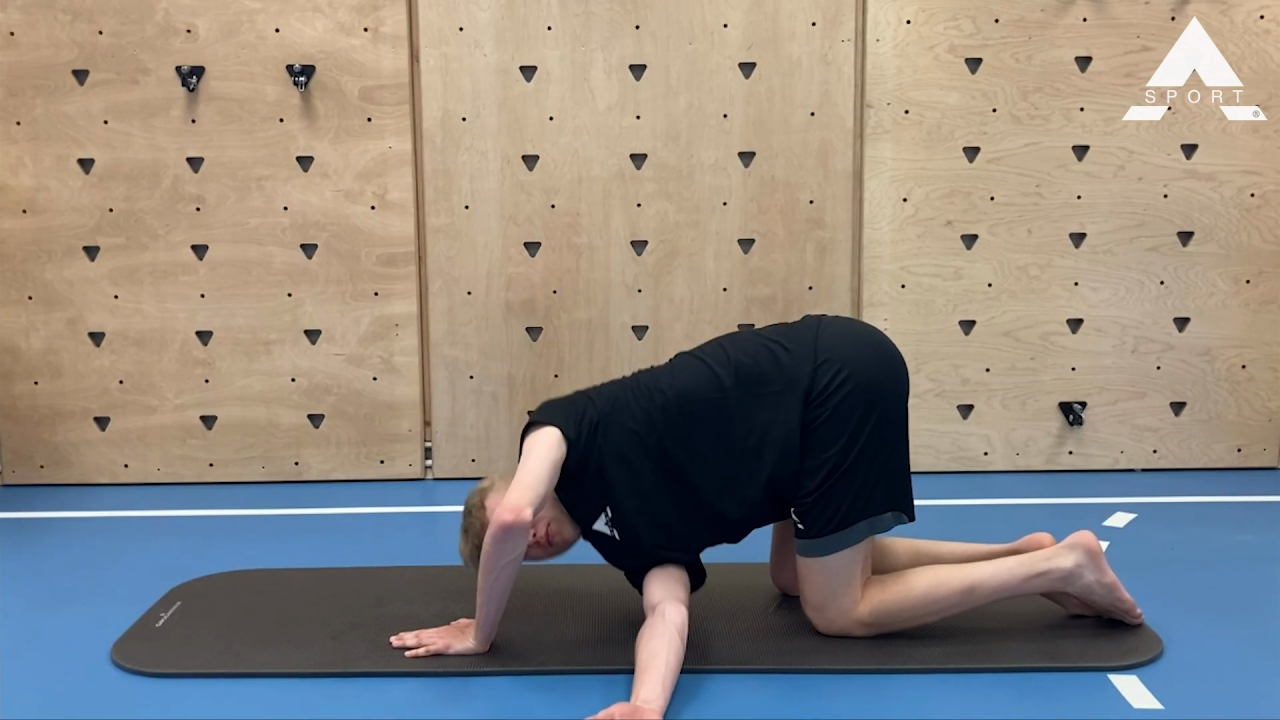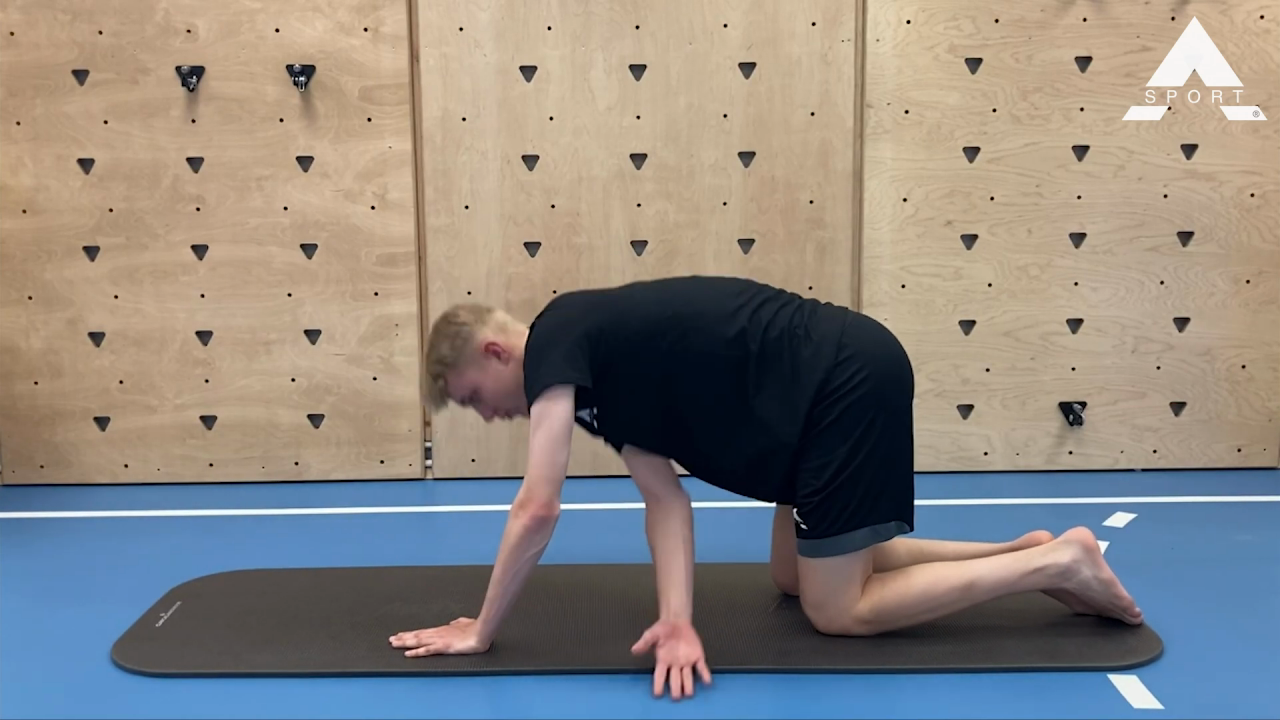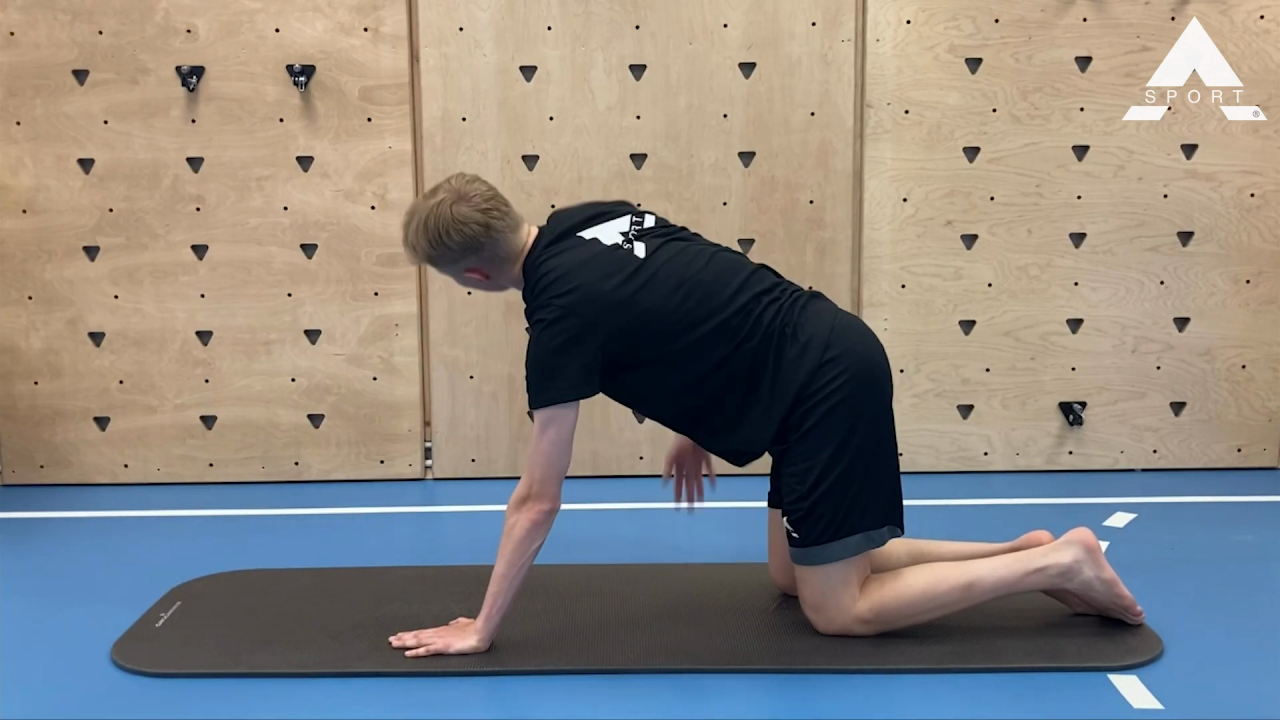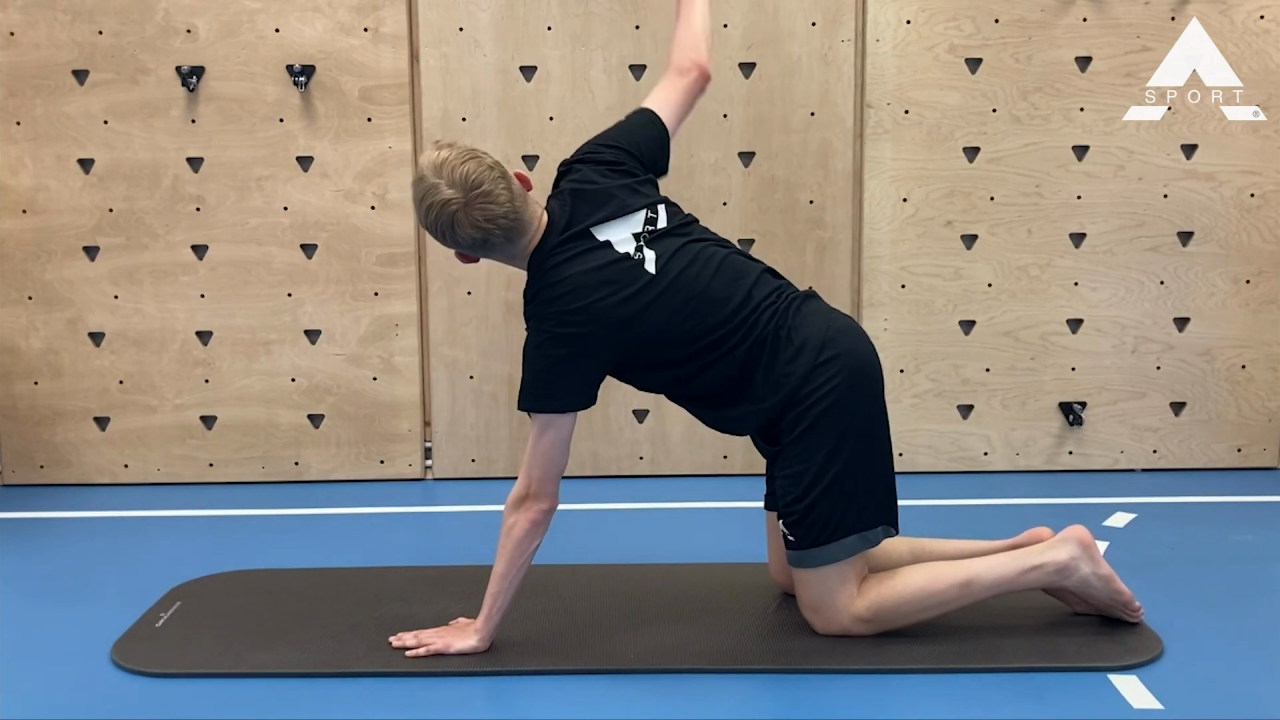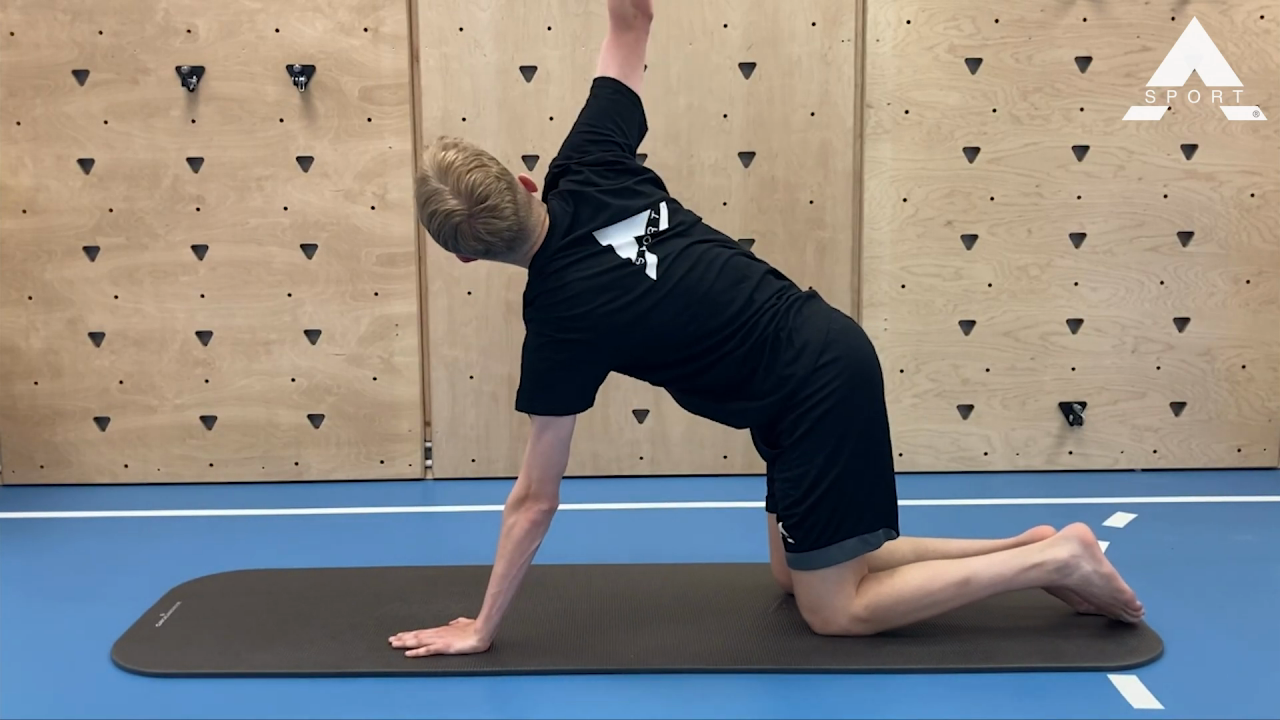
dt=0.4s
person 1, frame 1
left shoulder: (558, 426)
right shoulder: (636, 534)
left elbow: (511, 517)
right elbow: (670, 612)
left wrist: (480, 632)
left hip: (840, 379)
right hip: (836, 373)
left knee: (838, 611)
right knee: (797, 576)
left ankle: (1060, 567)
right ankle: (1024, 552)
person 1, frame 2
left shoulder: (557, 337)
right shoulder: (598, 381)
left elbow: (536, 510)
right elbow: (665, 497)
left wrist: (481, 630)
right wrist: (677, 621)
left hip: (848, 385)
right hip: (846, 369)
left knee: (837, 610)
right knee: (796, 576)
left ankle: (1055, 563)
right ankle: (1025, 551)
person 1, frame 3
left shoulder: (563, 311)
right shoulder: (581, 224)
left elbow: (538, 500)
left wrist: (481, 628)
right wrist: (695, 433)
left hip: (825, 388)
right hip: (832, 357)
left knee: (838, 609)
right knee: (793, 573)
left ankle: (1057, 563)
right ankle: (1026, 550)
person 1, frame 4
left shoulder: (564, 313)
right shoulder: (597, 173)
left elbow: (536, 497)
right elbow: (690, 72)
left wrist: (481, 630)
left hip: (816, 396)
right hip: (828, 356)
left knee: (839, 610)
right knee: (794, 574)
left ankle: (1053, 561)
right ankle: (1033, 548)
person 1, frame 5
left shoulder: (563, 317)
right shoulder: (587, 169)
left elbow: (536, 499)
left wrist: (481, 628)
left hip: (813, 395)
right hip: (826, 355)
left knee: (836, 610)
right knee: (800, 572)
left ankle: (1054, 559)
right ankle: (1030, 548)
